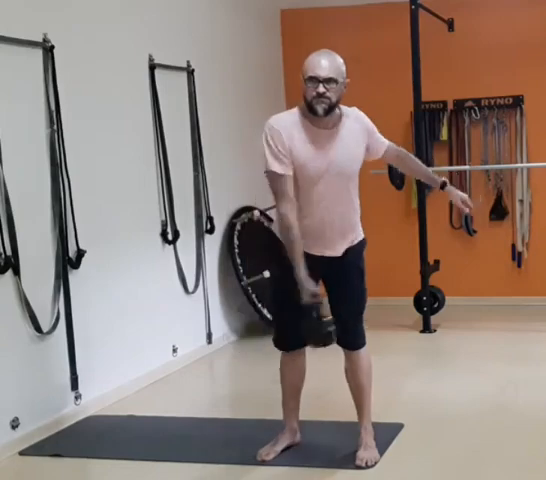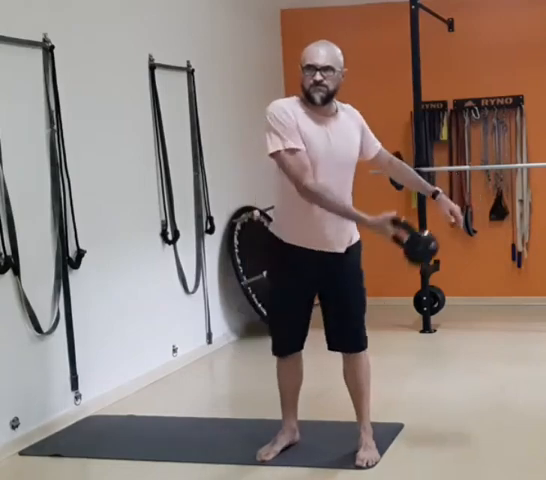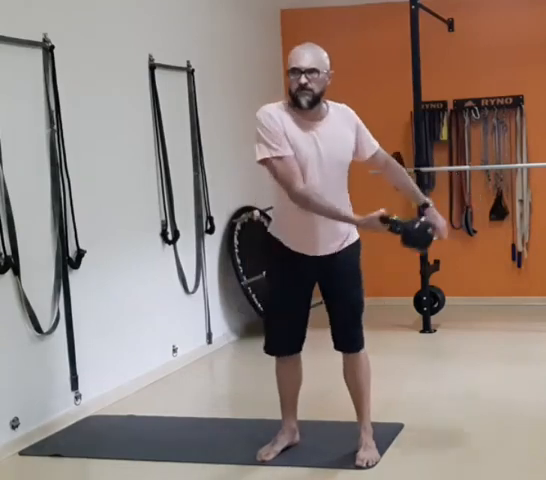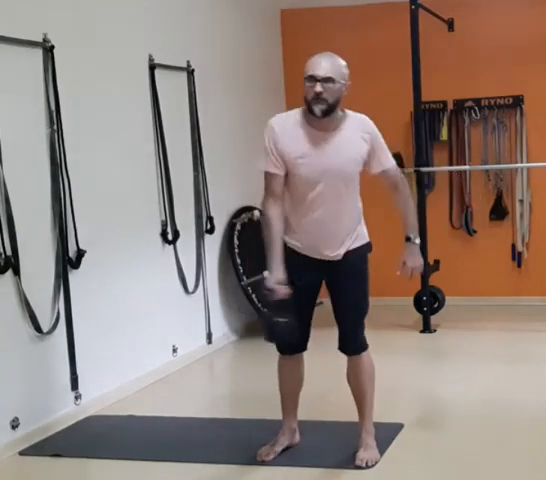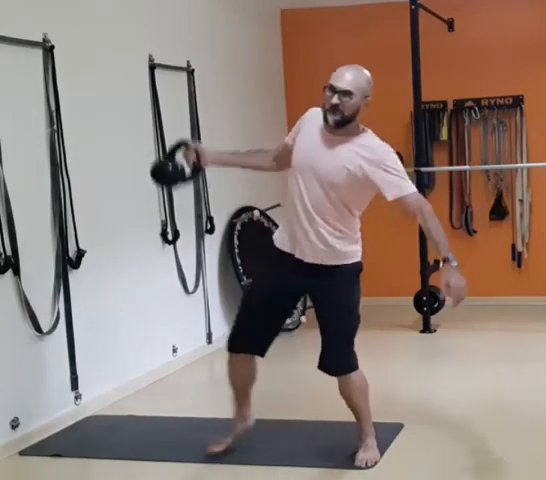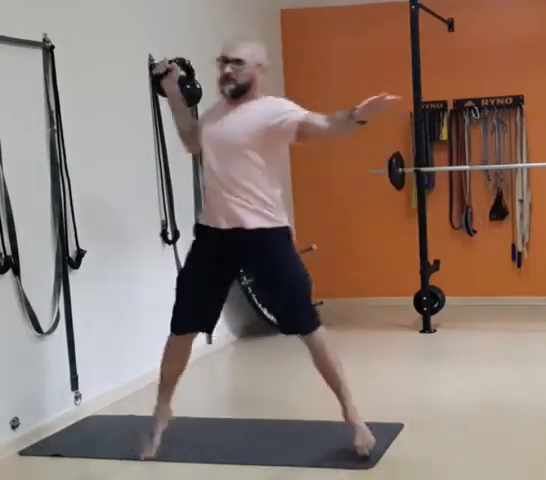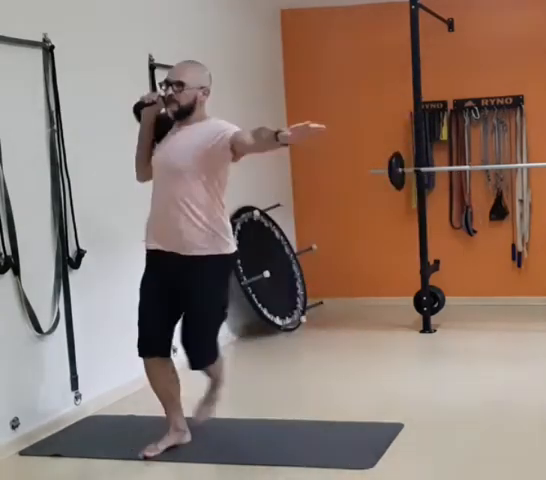
dt=0.3s
person 1, frame 1
left shoulder: (358, 122)
right shoulder: (279, 128)
left elbow: (396, 155)
right elbow: (285, 206)
left wrist: (444, 185)
right wrist: (301, 275)
left hip: (348, 248)
right hip: (297, 249)
left knee: (354, 342)
right knee: (291, 343)
left ankle: (366, 433)
right ankle: (290, 429)
person 1, frame 2
left shoulder: (351, 118)
right shoulder: (282, 113)
left elbow: (388, 162)
right elbow: (306, 185)
left wrist: (435, 194)
right wrist: (366, 220)
left hip: (342, 248)
right hip: (293, 249)
left knee: (353, 344)
right knee: (287, 345)
left ankle: (366, 434)
right ankle: (288, 428)
person 1, frame 3
left shoulder: (345, 117)
right shoulder: (270, 118)
left elbow: (386, 164)
right elbow: (296, 189)
left wrist: (427, 205)
right wrist: (356, 220)
left hip: (340, 249)
right hip: (289, 250)
left knee: (352, 344)
right knee: (285, 346)
left ankle: (366, 434)
right ankle: (288, 429)
person 1, frame 4
left shoulder: (363, 129)
right shoulder: (280, 128)
left elbow: (397, 184)
right elbow: (273, 202)
left wrist: (412, 241)
right wrist: (275, 266)
left hip: (350, 251)
right hip: (297, 252)
left knee: (355, 345)
right knee: (290, 346)
left ankle: (367, 434)
right ankle: (289, 429)
person 1, frame 5
left shoulder: (374, 153)
right shoulder: (309, 122)
left elbow: (417, 206)
right elbow: (275, 160)
left wrist: (448, 263)
right wrist: (212, 157)
left hip: (337, 266)
right hip: (287, 256)
left knee: (340, 362)
right knee: (241, 344)
left ankle: (368, 437)
right ankle: (242, 417)
person 1, frame 6
left shoulder: (276, 110)
right shoulder: (219, 109)
left elbow: (320, 124)
right elbow: (194, 142)
left wrist: (356, 115)
right wrist: (174, 93)
left hip: (267, 234)
right hip: (214, 233)
left knee: (306, 326)
right knee: (181, 326)
left ankle: (351, 415)
right ankle: (161, 413)
person 1, frame 7
left shoulder: (215, 132)
right shoulder: (170, 133)
left elbow: (249, 139)
right elbow: (142, 171)
left wrist: (281, 137)
right wrist: (147, 121)
left hip: (207, 257)
right hip: (161, 256)
left knee: (201, 350)
right knee: (152, 349)
left ankle: (215, 387)
right ankle: (177, 427)
